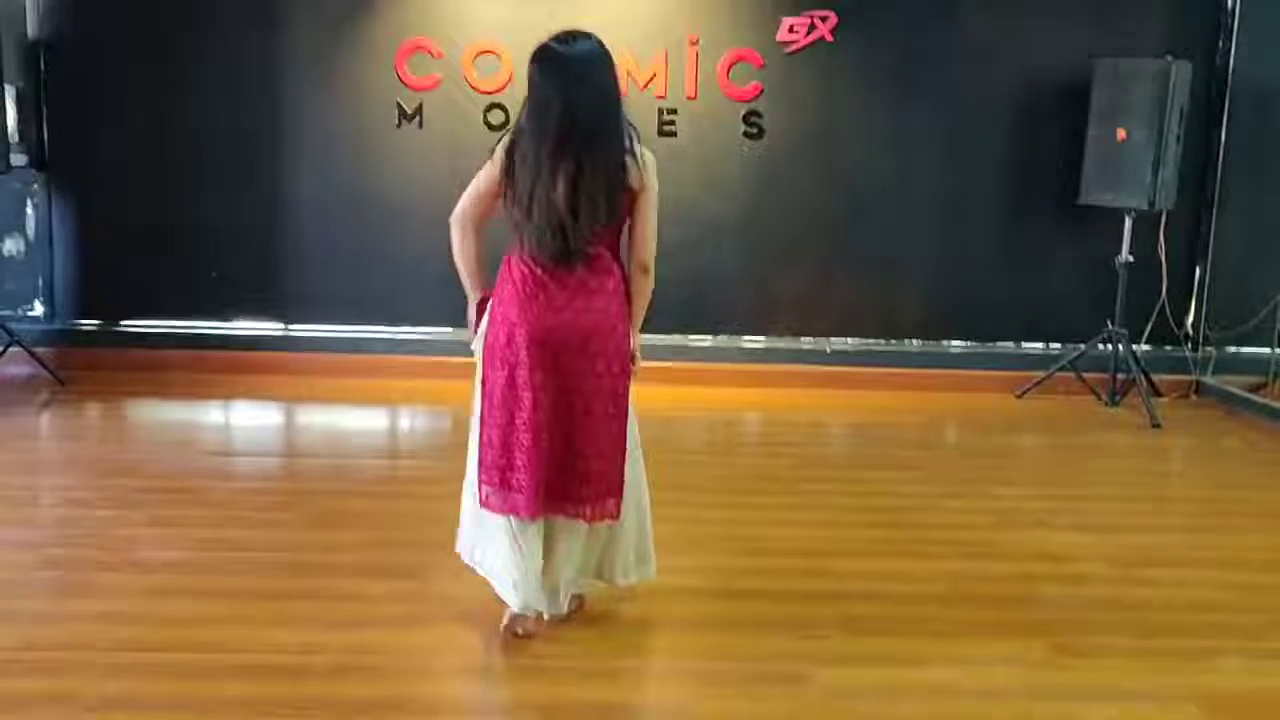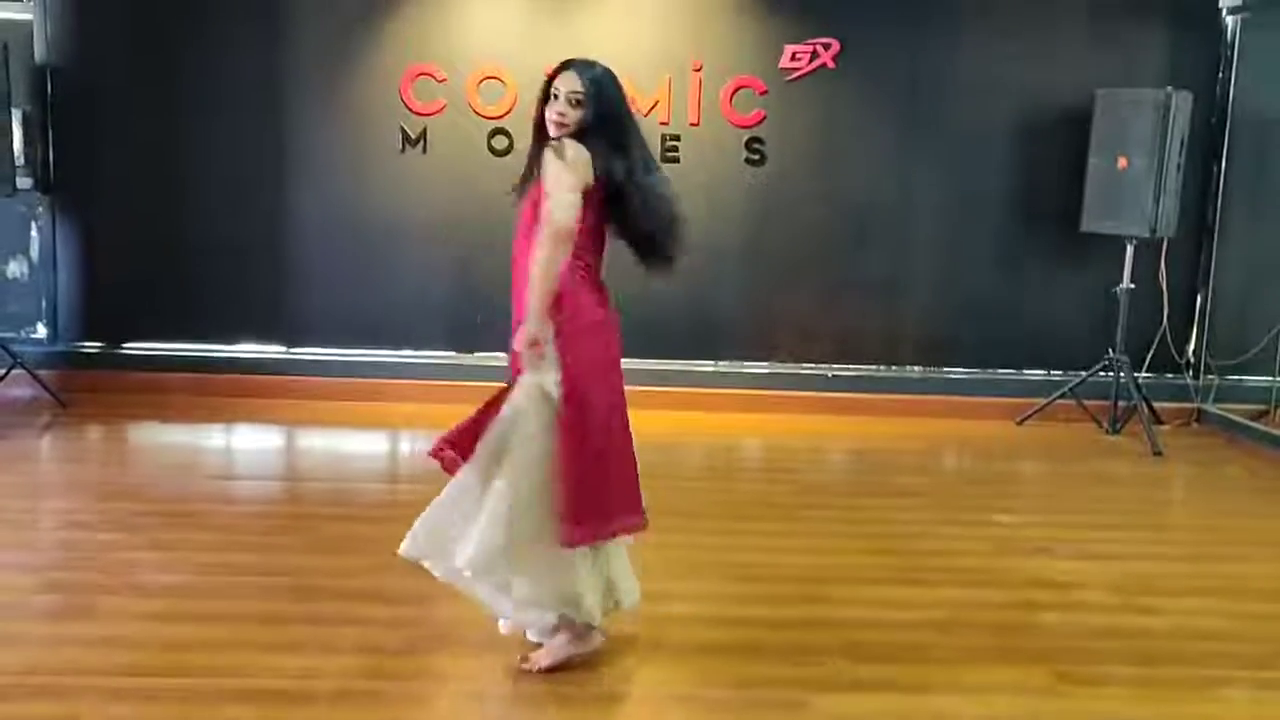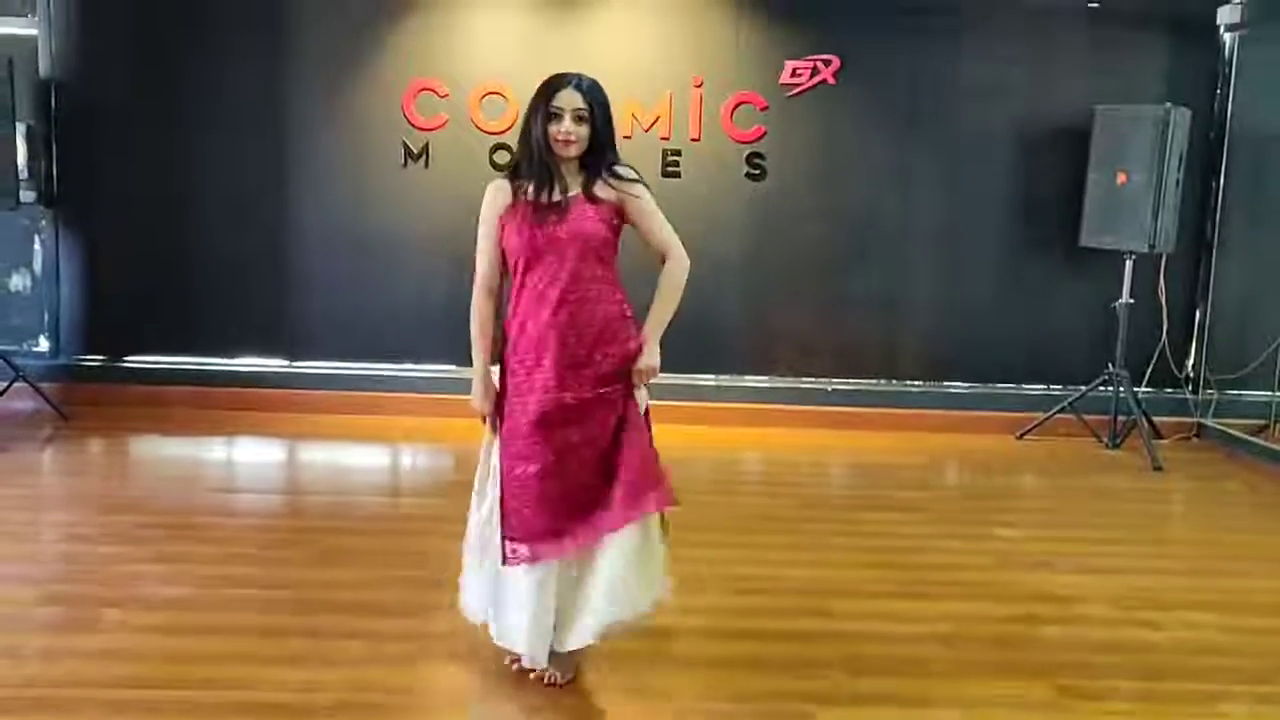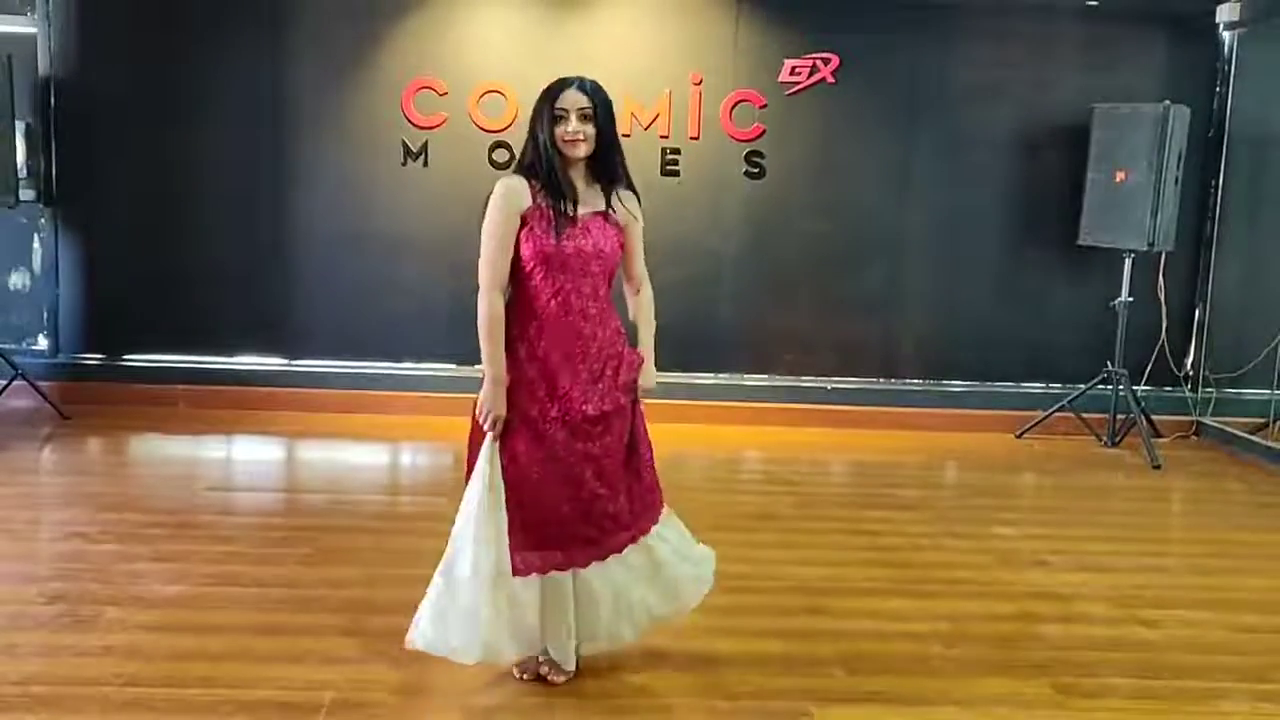
dt=0.4s
person 1, frame 1
left shoulder: (521, 144)
right shoulder: (633, 159)
left elbow: (463, 221)
right elbow: (643, 262)
left wrist: (478, 298)
right wrist: (630, 331)
left hip: (522, 314)
right hip: (597, 321)
left knee: (519, 454)
right knee: (588, 454)
left ankle: (525, 593)
right ankle: (566, 588)
person 1, frame 2
left shoulder: (565, 154)
right shoulder: (569, 162)
left elbow: (558, 228)
left wrist: (534, 321)
left hip: (563, 337)
right hip: (579, 337)
left knee: (536, 476)
right knee: (566, 476)
left ankle: (575, 620)
right ankle: (571, 605)
person 1, frame 3
left shoulder: (616, 185)
right shoulder: (504, 194)
left elbow: (677, 260)
right elbow: (485, 290)
left wrist: (650, 341)
right wrist: (482, 373)
left hip: (603, 366)
right hip: (530, 370)
left knee: (595, 496)
right knee: (529, 499)
left ankle: (570, 634)
right ankle: (531, 631)
person 1, frame 4
left shoulder: (621, 203)
right shoulder: (516, 192)
left elbow: (639, 286)
right elbow: (491, 291)
left wrist: (646, 356)
right wrist: (495, 383)
left hip: (605, 381)
right hip: (532, 377)
left knee: (601, 506)
right knee: (532, 507)
left ankle: (575, 636)
right ankle: (534, 638)
